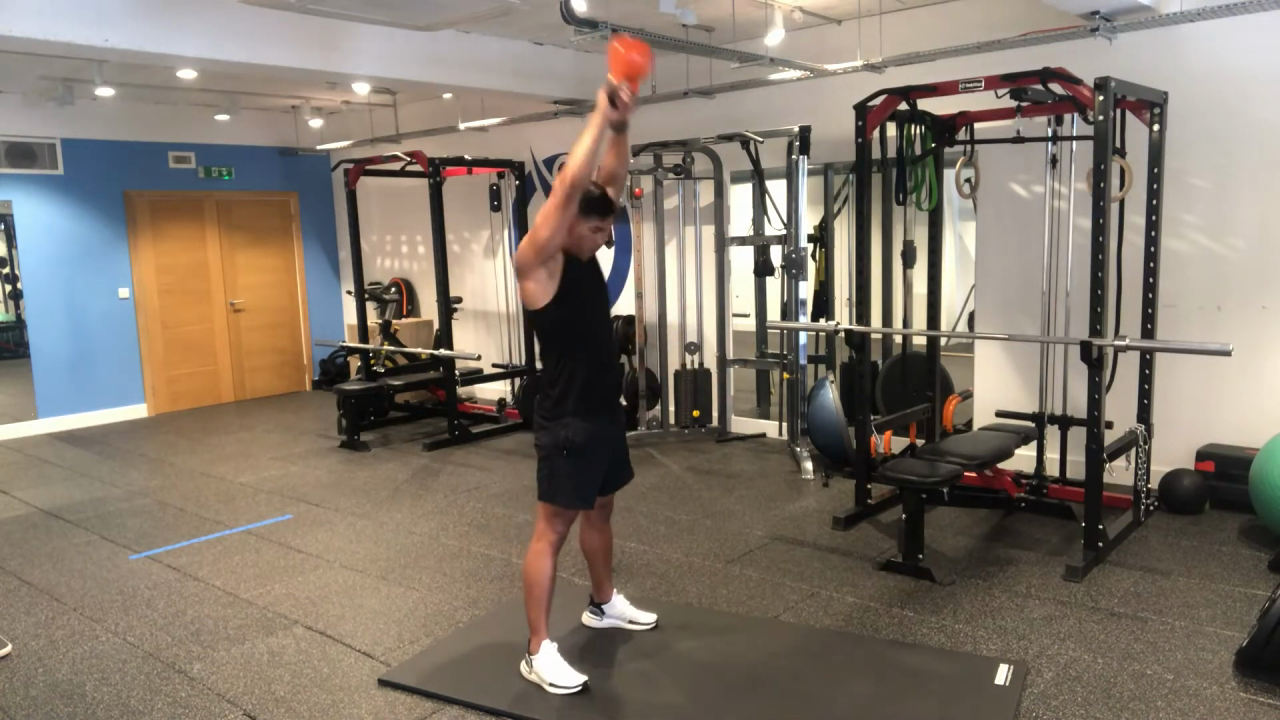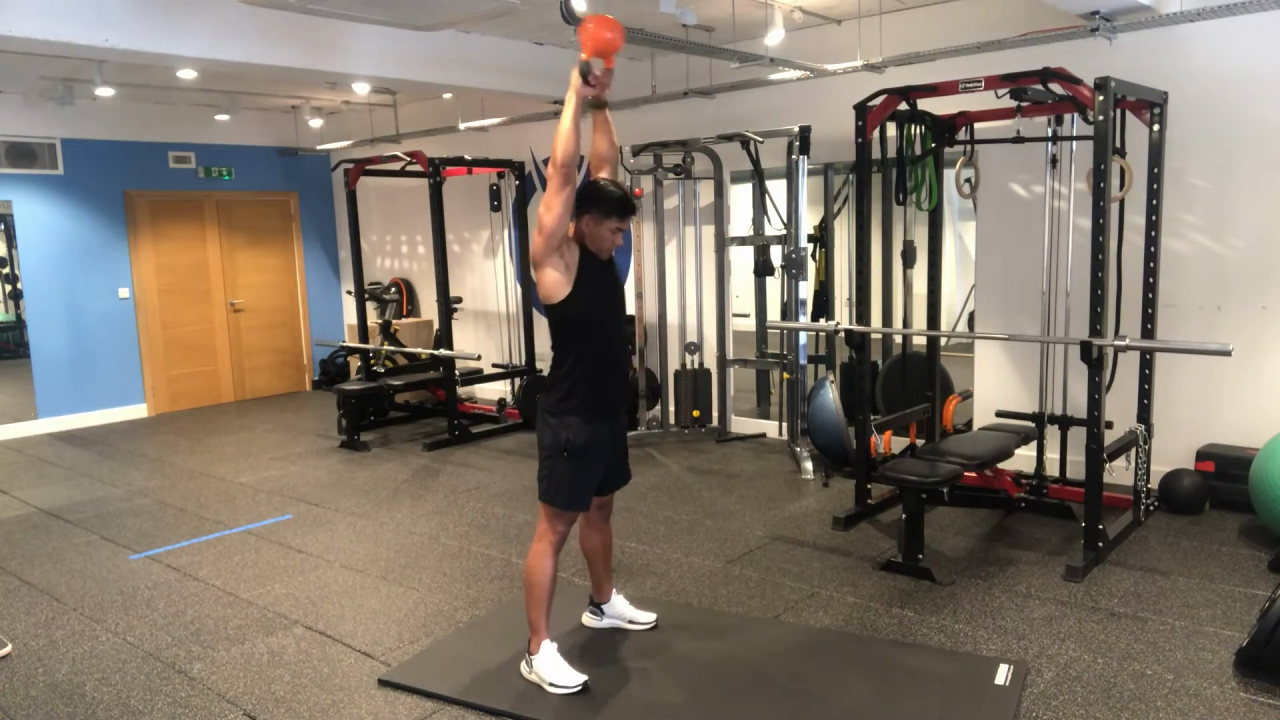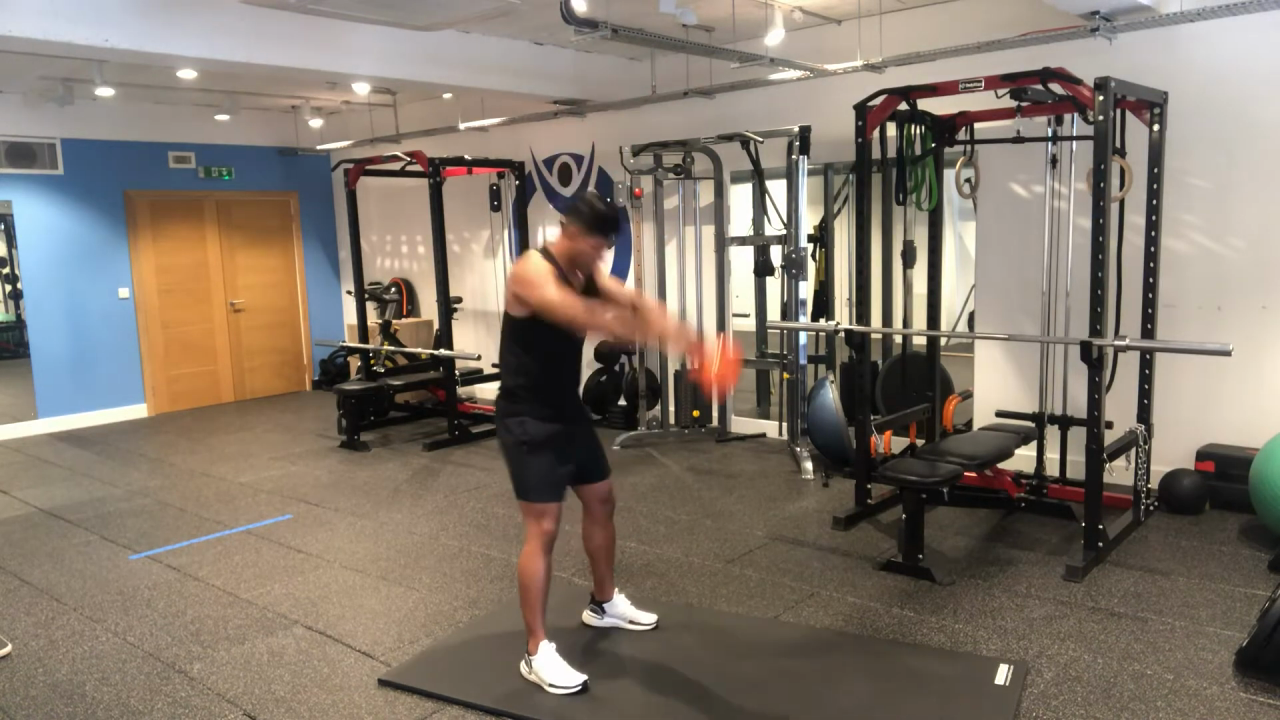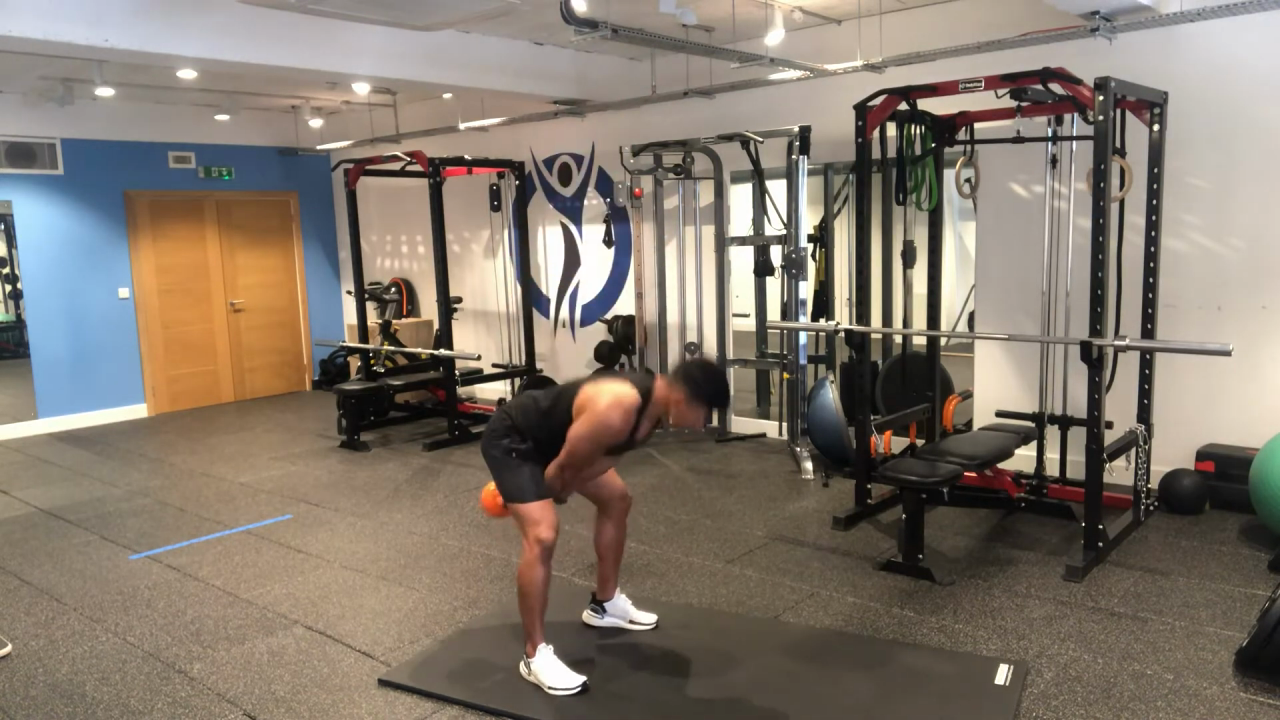
dt=0.5s
person 1, frame 1
left shoulder: (584, 255)
right shoulder: (538, 262)
left elbow: (611, 181)
right elbow: (568, 189)
left wrist: (620, 124)
right wrist: (599, 119)
left hip: (605, 411)
right hip: (566, 419)
left knee: (600, 512)
right knee: (553, 528)
left ankle: (604, 604)
right ankle: (537, 652)
person 1, frame 2
left shoulder: (600, 254)
right shoulder: (556, 258)
left elbow: (606, 166)
right elbow: (562, 174)
left wrist: (600, 105)
right wrist: (573, 99)
left hip: (608, 413)
right hip: (570, 418)
left knee: (599, 513)
right knee: (554, 528)
left ankle: (603, 604)
right ankle: (538, 652)
person 1, frame 3
left shoulder: (587, 270)
right shoulder: (532, 272)
left elbow: (635, 303)
right elbow: (590, 319)
left wrist: (679, 330)
right wrist: (664, 334)
left hip: (569, 412)
right hip: (527, 420)
left knee: (601, 503)
right knee: (544, 528)
left ankle: (604, 605)
right ankle: (537, 653)
person 1, frame 4
left shoulder: (653, 399)
right shoulder: (615, 410)
left elbow: (601, 456)
right elbow: (564, 468)
left wrist: (564, 490)
right wrist: (547, 498)
left hip: (552, 436)
right hip: (512, 440)
left knee: (617, 499)
right knee: (542, 535)
left ankle: (605, 602)
right ankle: (535, 655)
